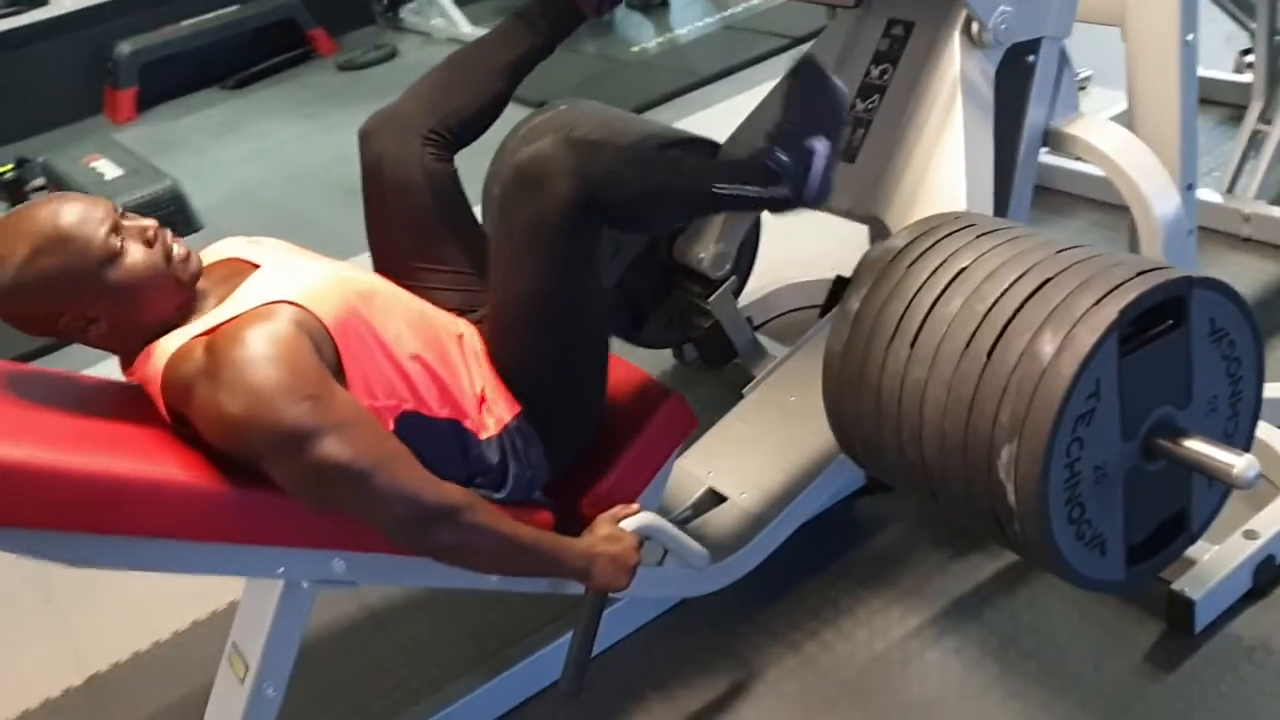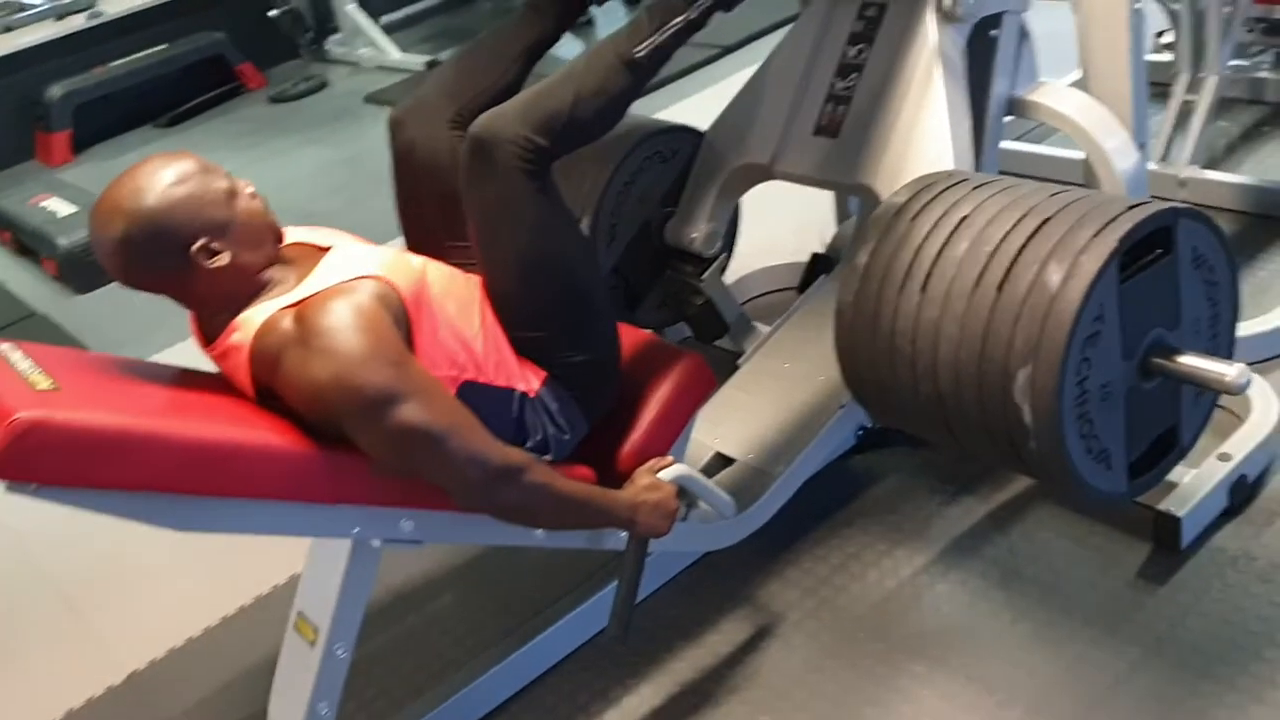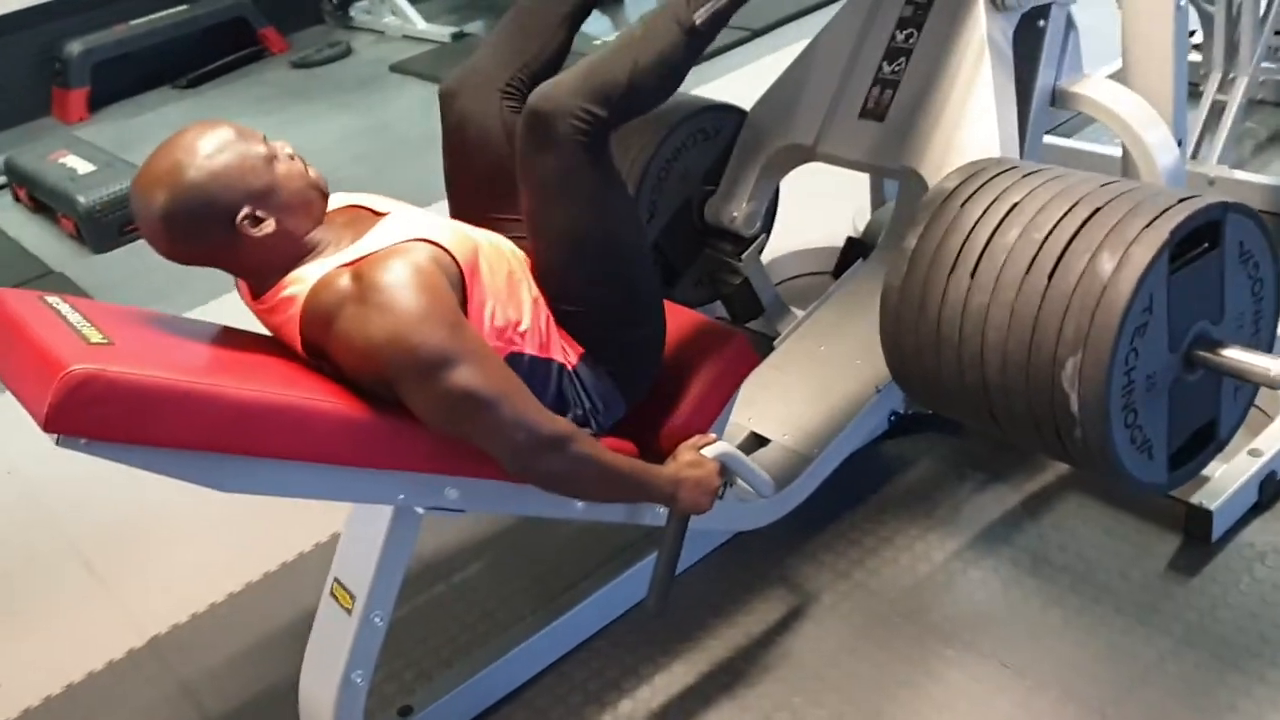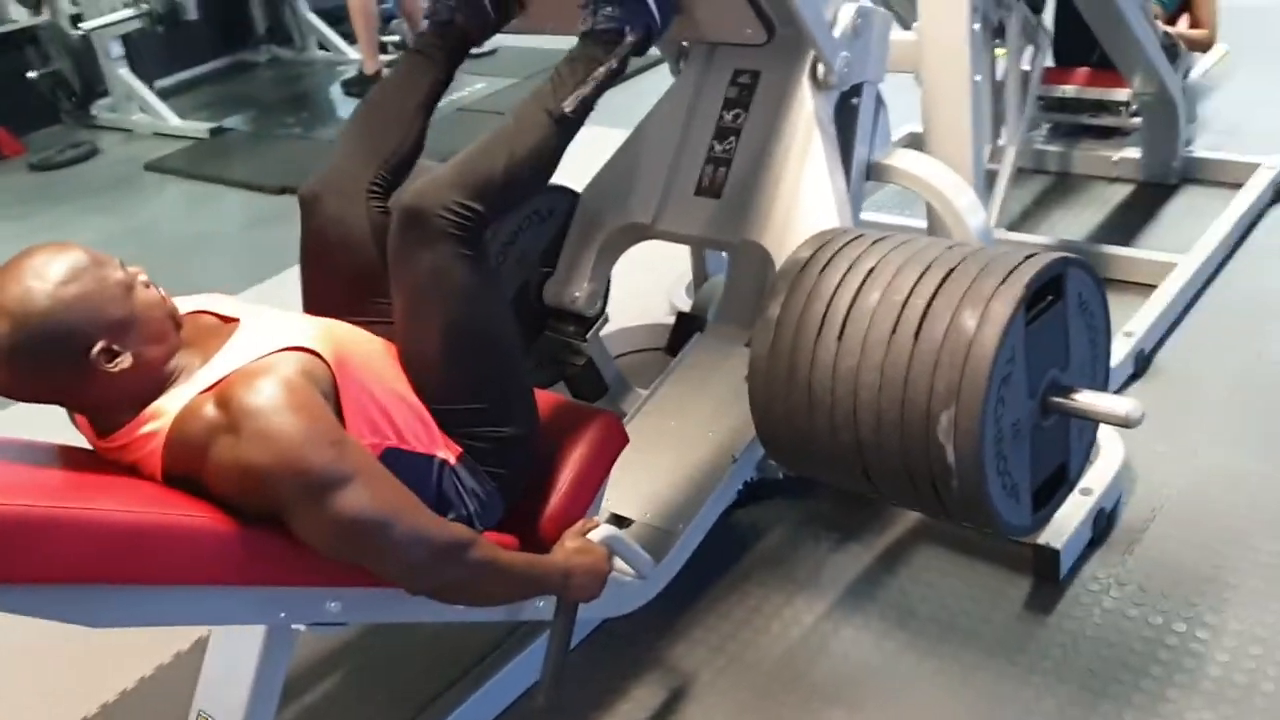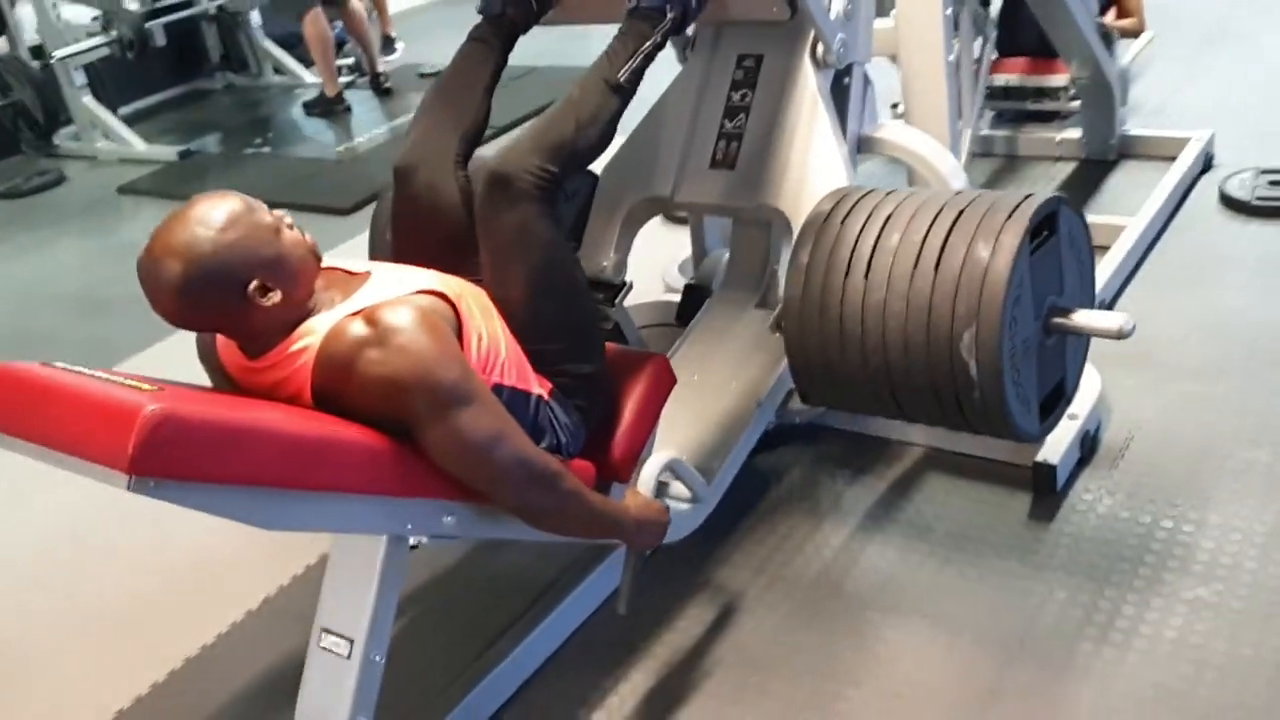
dt=1s
person 1, frame 1
left shoulder: (180, 286)
right shoulder: (245, 376)
right elbow: (421, 515)
right wrist: (580, 558)
left hip: (454, 332)
right hip: (511, 428)
left knee: (398, 138)
right knee: (552, 174)
right ankle: (774, 177)
person 1, frame 2
left shoulder: (230, 303)
right shoulder: (330, 341)
right elbow: (487, 479)
right wrist: (626, 508)
right hip: (549, 392)
left knee: (425, 123)
right knee: (502, 140)
person 1, frame 3
left shoulder: (280, 265)
right shoulder: (384, 300)
right elbow: (533, 449)
right wrist: (668, 483)
right hip: (589, 370)
left knee: (476, 94)
right knee: (559, 114)
person 1, frame 4
left shoulder: (104, 394)
right shoulder: (255, 419)
right elbow: (431, 562)
right wrist: (560, 572)
right hip: (466, 467)
left knee: (338, 194)
right knee: (431, 210)
person 1, frame 5
left shoulder: (221, 343)
right shoulder: (387, 343)
right elbow: (528, 489)
right wrist: (625, 521)
left hip: (445, 403)
right hip: (550, 403)
left knee: (425, 167)
right knee: (514, 177)
